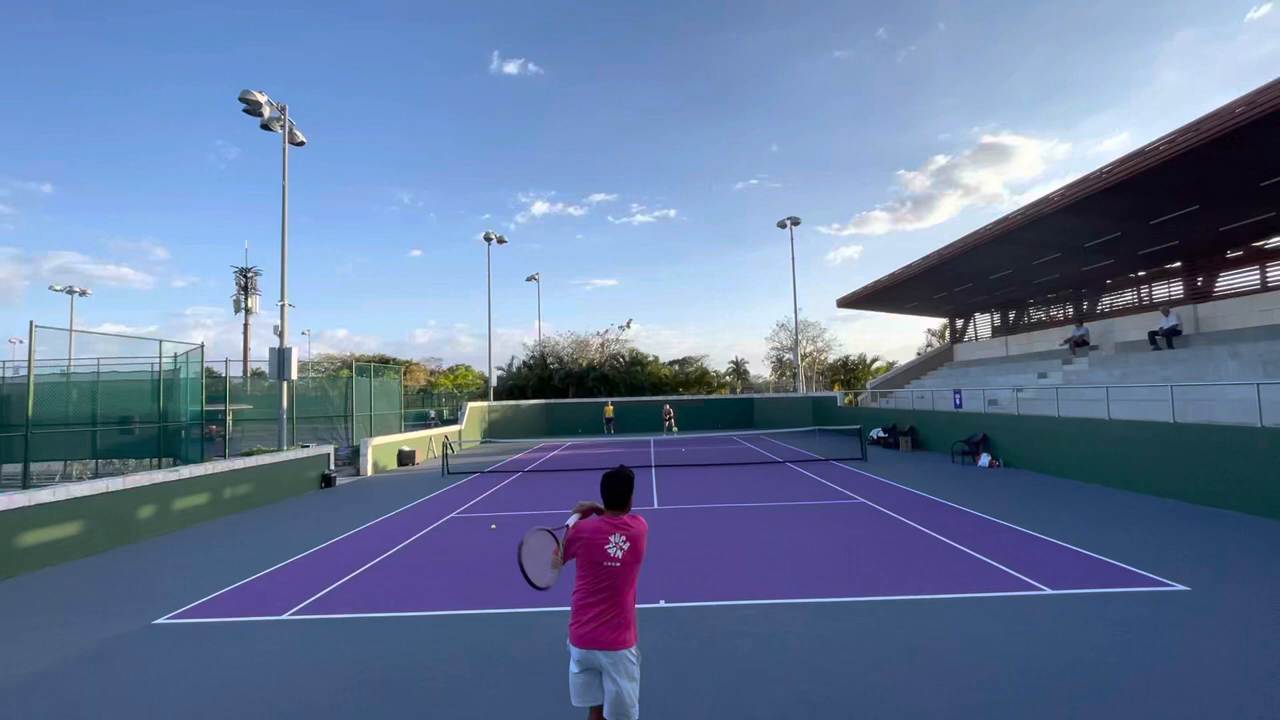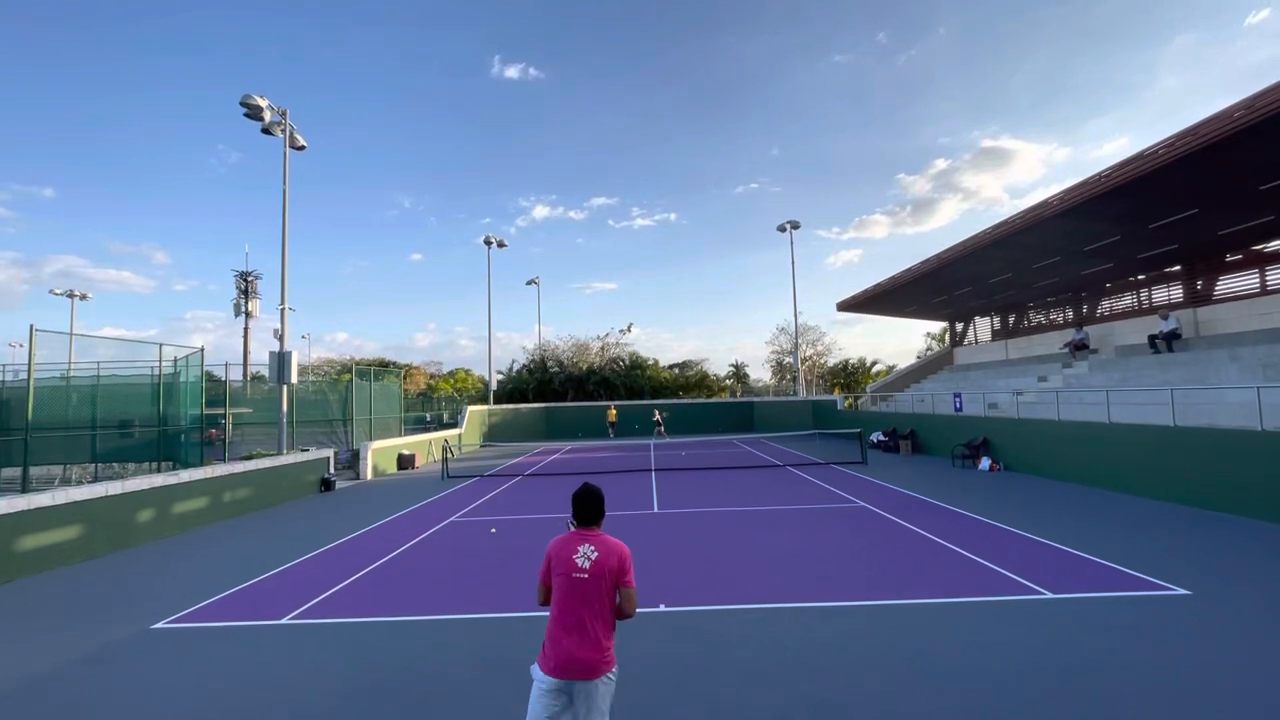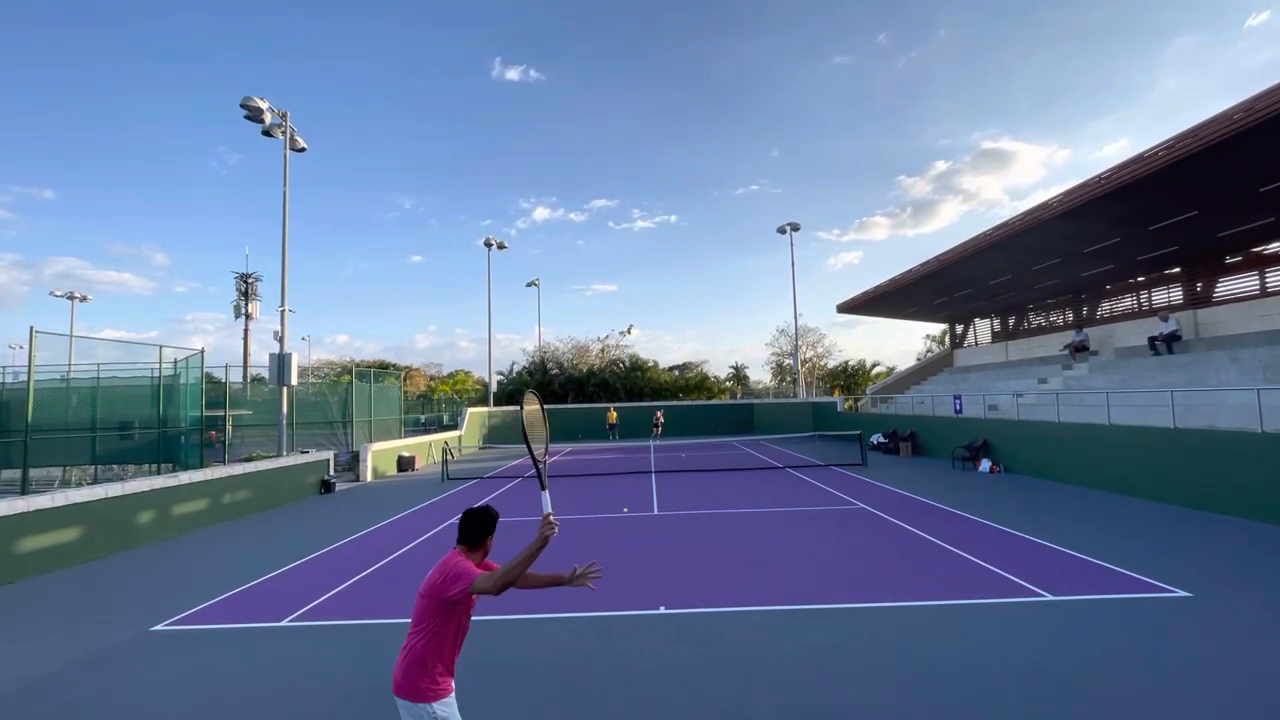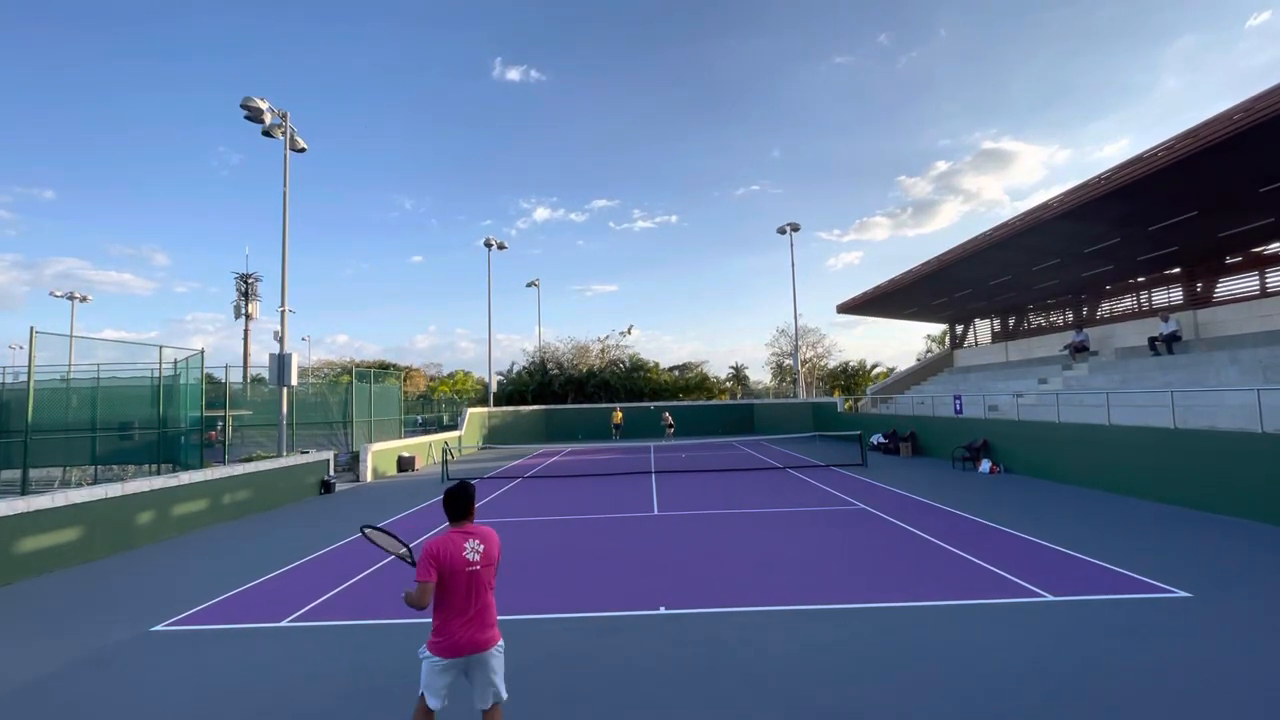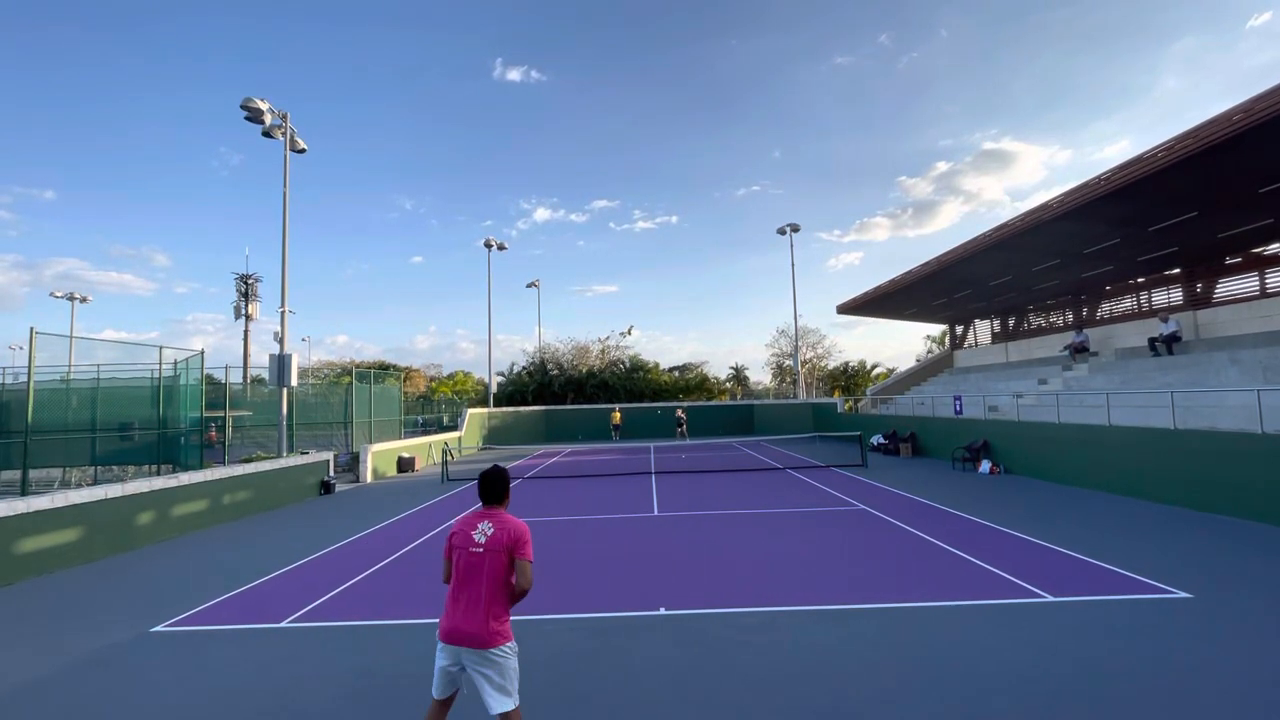
dt=1s
person 1, frame 1
left shoulder: (580, 531)
right shoulder: (639, 528)
left elbow: (556, 559)
right wrist: (593, 510)
left hip: (582, 639)
right hip: (618, 644)
person 1, frame 2
left shoulder: (555, 548)
right shoulder: (619, 551)
left elbow: (543, 599)
right elbow: (629, 609)
left hip: (553, 663)
right hip: (597, 663)
person 1, frame 3
left shoulder: (466, 563)
right shoulder: (457, 568)
left elbow: (516, 578)
right elbow: (498, 584)
left wrist: (565, 579)
right wrist: (539, 543)
left hip: (425, 679)
right hip: (424, 688)
person 1, frame 4
left shoulder: (434, 547)
right shoulder: (491, 537)
left elbow: (422, 602)
left wrist: (408, 597)
left hip: (445, 646)
right hip: (487, 642)
person 1, frame 5
left shoulder: (459, 526)
right shoulder: (517, 529)
left elbow: (446, 576)
right elbow: (524, 584)
right wrist: (507, 599)
left hip: (451, 633)
right hip: (489, 638)
